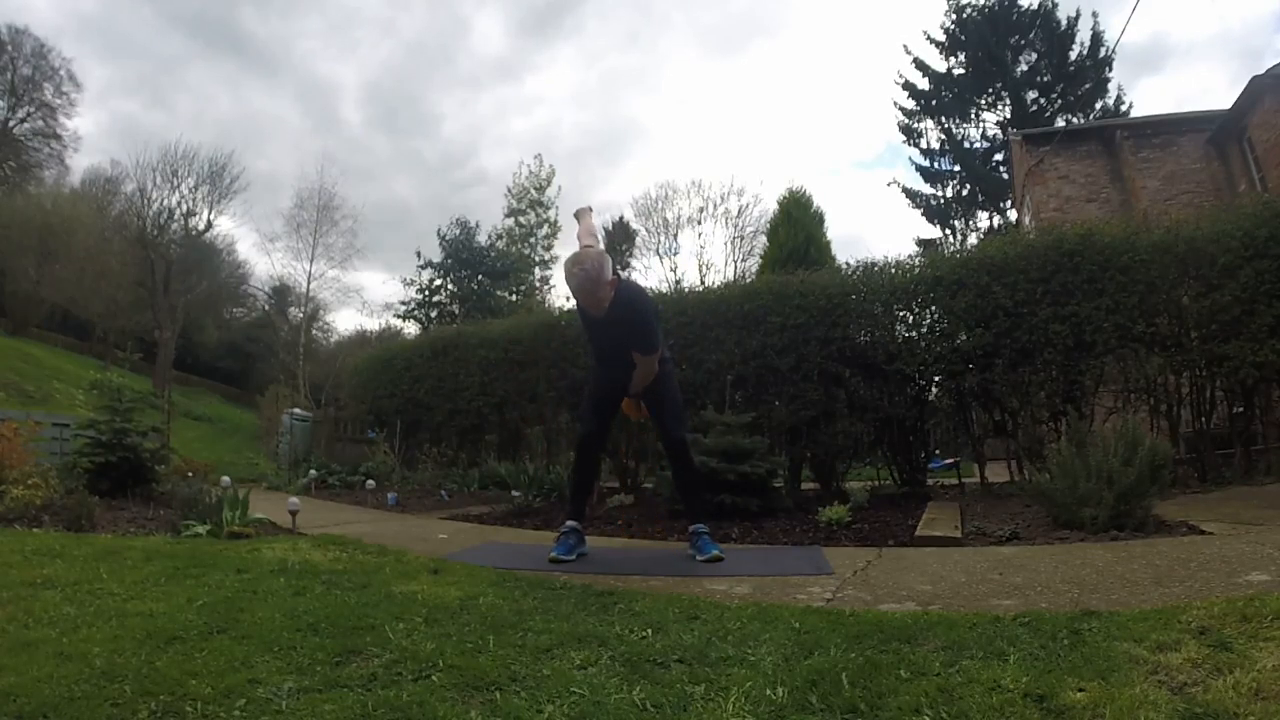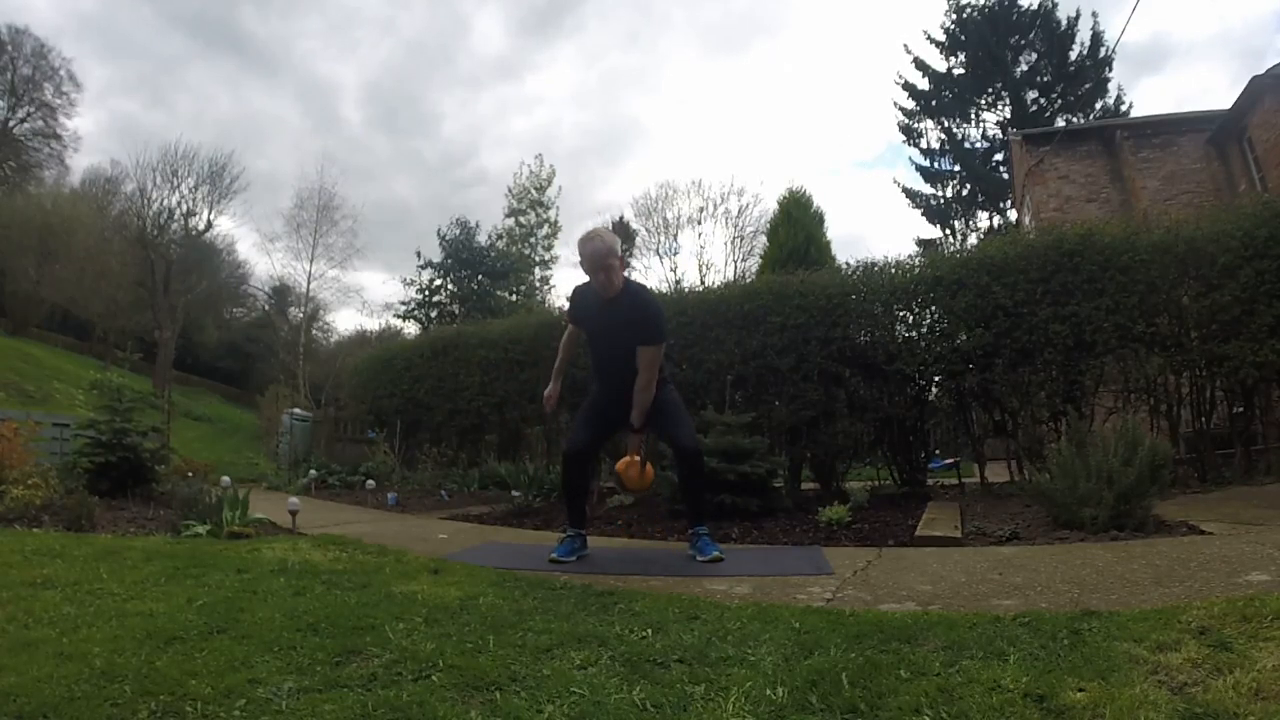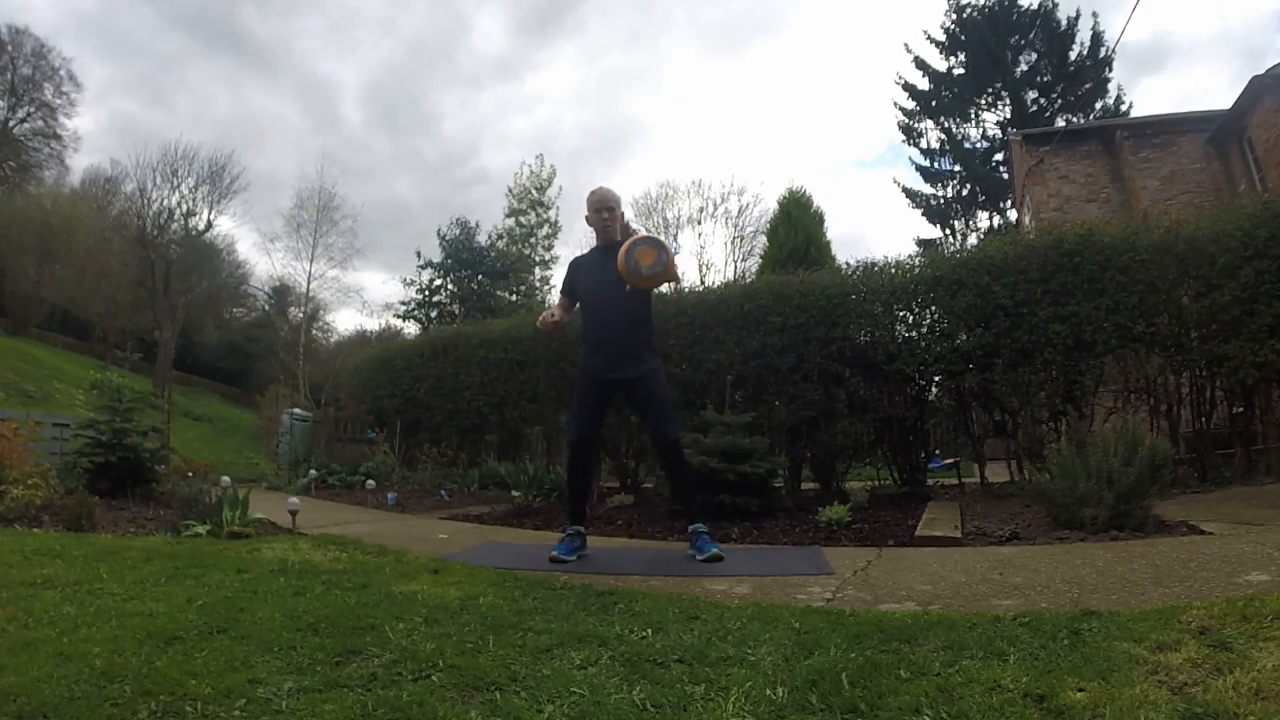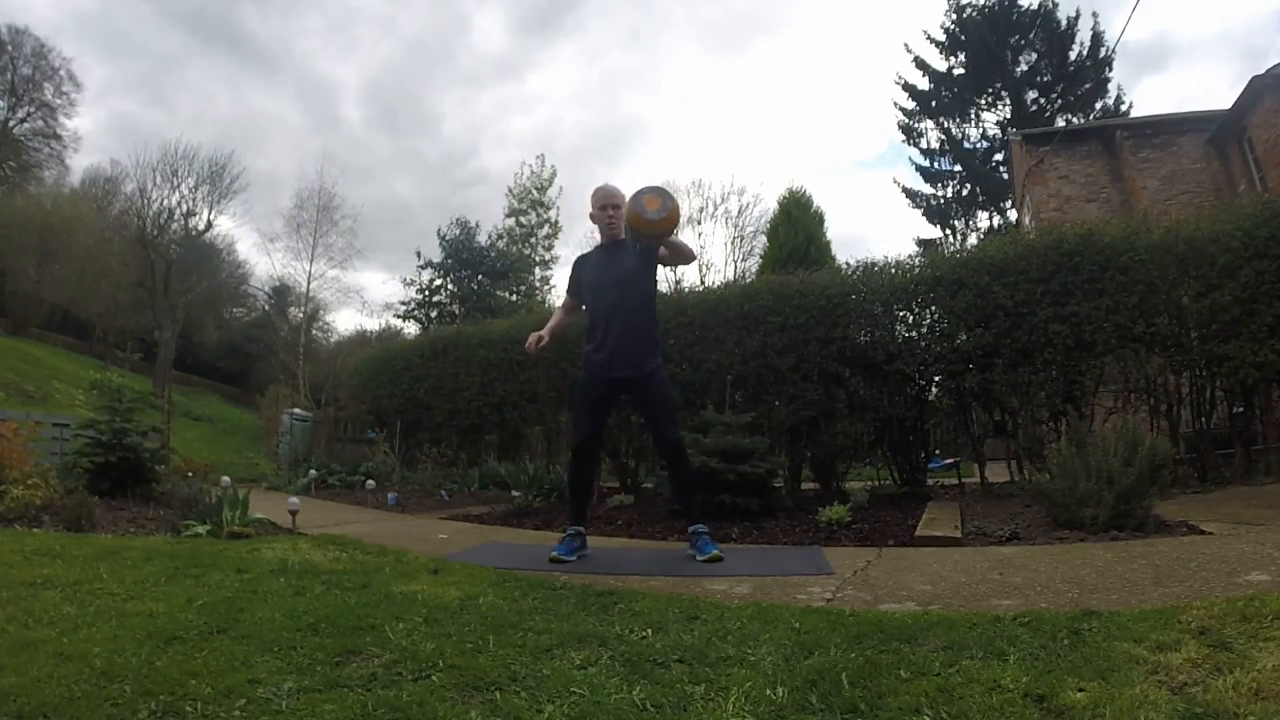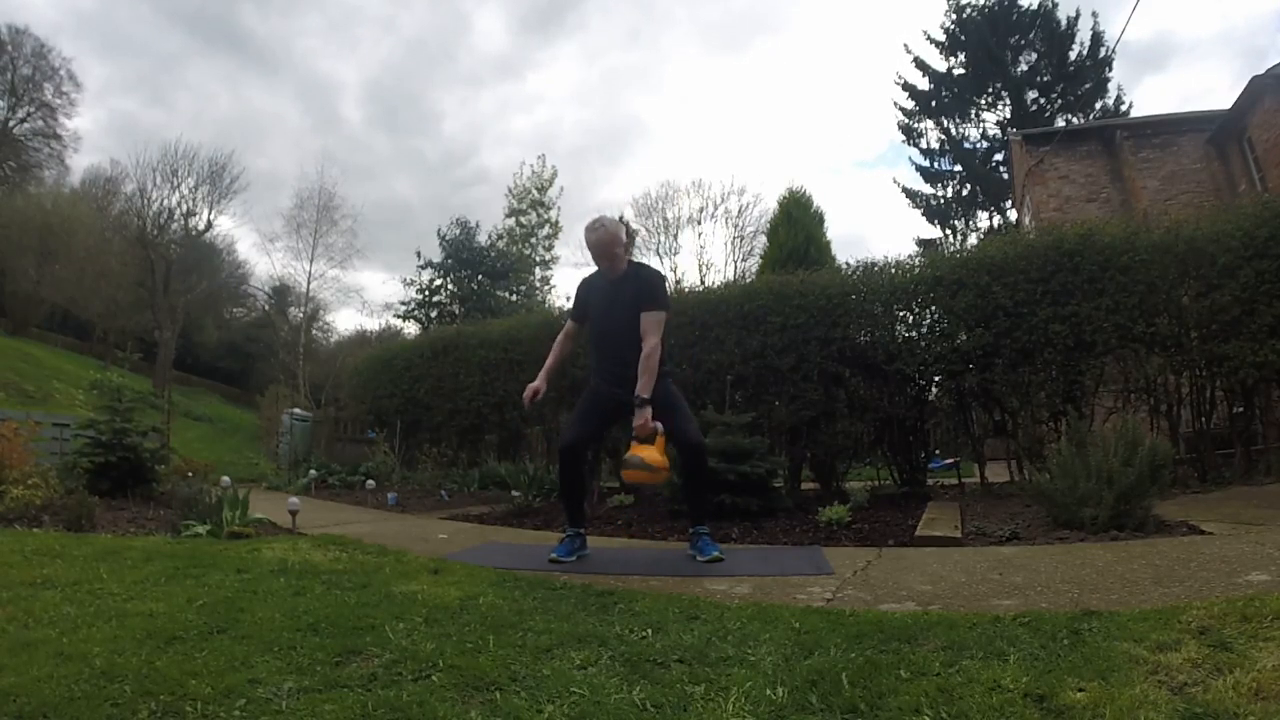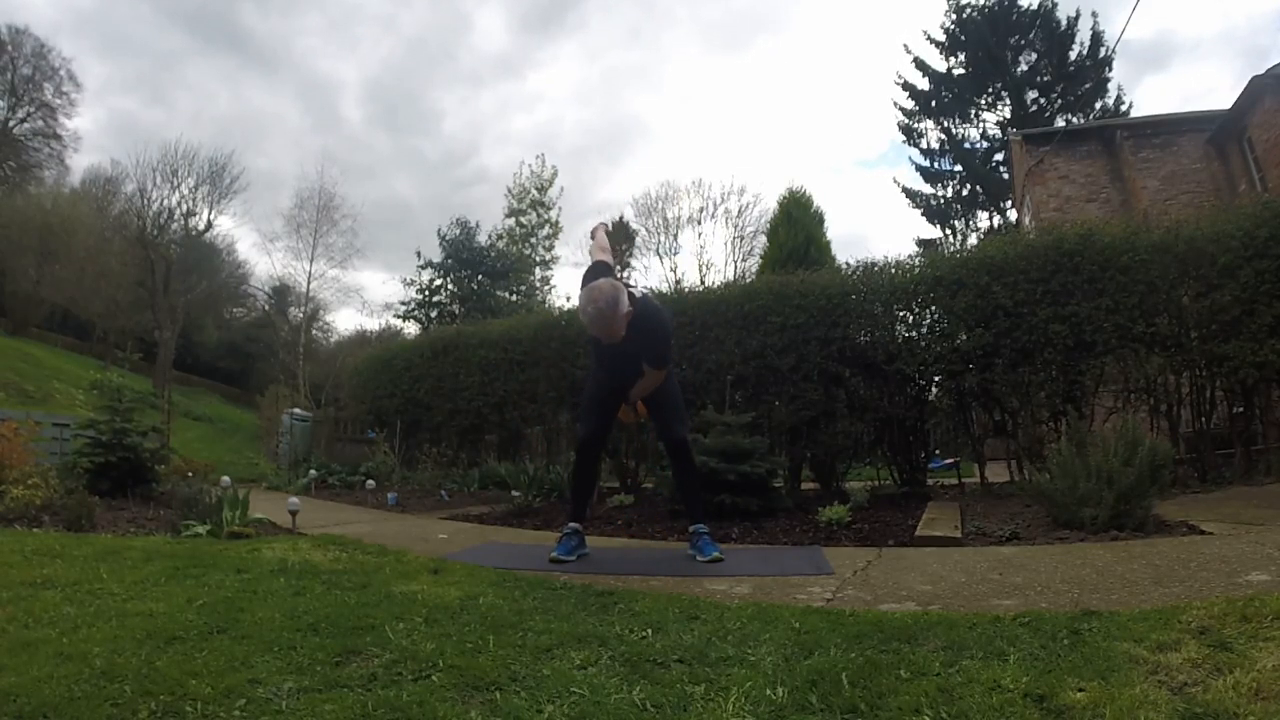
dt=0.4s
person 1, frame 1
left shoulder: (638, 305)
right shoulder: (585, 280)
left elbow: (647, 368)
right elbow: (589, 243)
left wrist: (631, 393)
left hip: (650, 371)
right hip: (606, 371)
left knee: (676, 442)
right knee: (587, 441)
left ankle: (698, 531)
right ankle: (573, 530)
person 1, frame 2
left shoulder: (645, 304)
right shoulder: (581, 297)
left elbow: (647, 376)
right elbow: (571, 335)
left wrist: (637, 429)
right wrist: (555, 381)
left hip: (653, 392)
right hip: (606, 393)
left knee: (689, 449)
right knee: (574, 452)
left ankle: (698, 532)
right ankle: (575, 534)
person 1, frame 3
right shoulder: (579, 265)
right elbow: (565, 308)
right wrist: (552, 316)
left hip: (641, 367)
right hip: (594, 370)
left knee: (668, 443)
right knee: (579, 444)
left ankle: (697, 530)
right ankle: (575, 532)
person 1, frame 4
left shoulder: (643, 248)
right shoulder: (584, 263)
left elbow: (687, 257)
right elbow: (569, 306)
left wrist: (664, 236)
right wrist: (546, 331)
left hip: (644, 366)
right hip: (598, 369)
left knee: (671, 444)
right knee: (583, 447)
left ankle: (697, 531)
right ankle: (576, 533)
person 1, frame 5
left shoulder: (648, 279)
right shoulder: (588, 287)
left elbow: (652, 342)
right elbow: (568, 333)
left wrist: (645, 401)
right wrist: (543, 376)
left hip: (652, 385)
right hip: (604, 386)
left knee: (693, 445)
right knee: (569, 447)
left ankle: (699, 533)
right ankle: (575, 534)
person 1, frame 6
left shoulder: (654, 321)
right shoulder: (594, 286)
left elbow: (654, 378)
right elbow: (600, 251)
left wrist: (630, 398)
right wrist: (598, 231)
left hip: (649, 376)
right hip: (606, 374)
left knee: (677, 442)
right knee: (587, 444)
left ankle: (699, 532)
right ankle: (574, 532)
